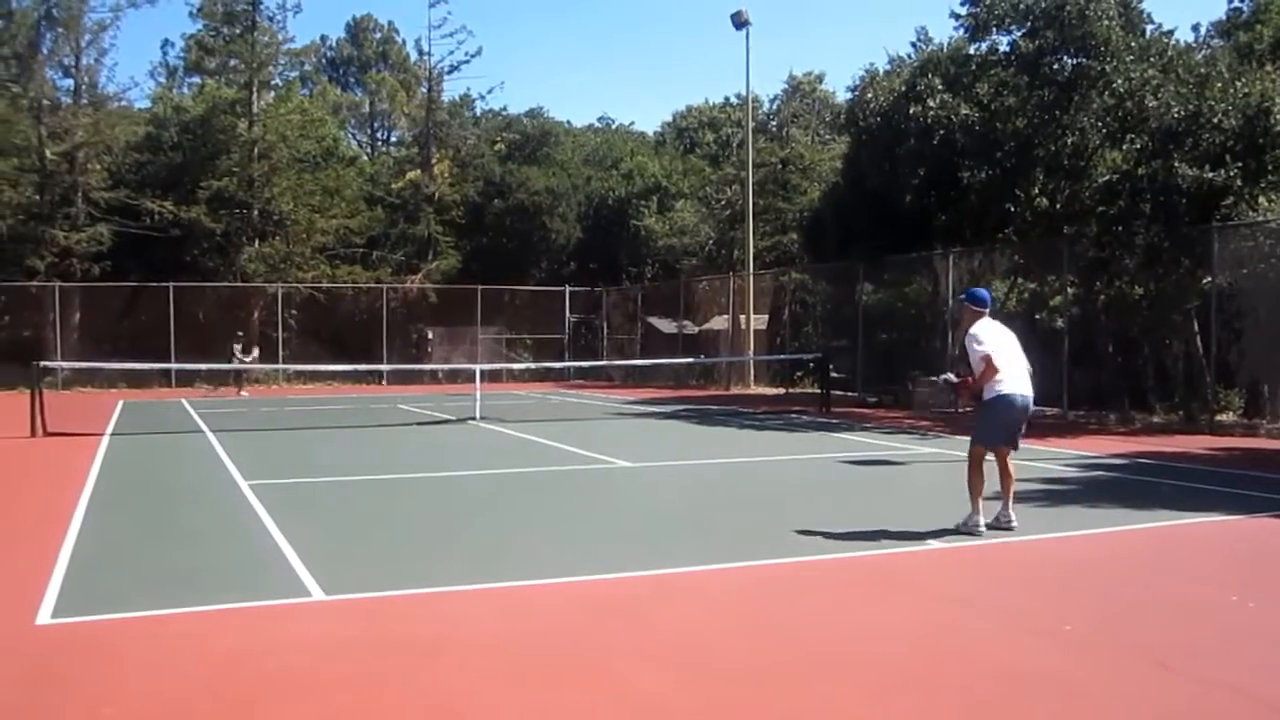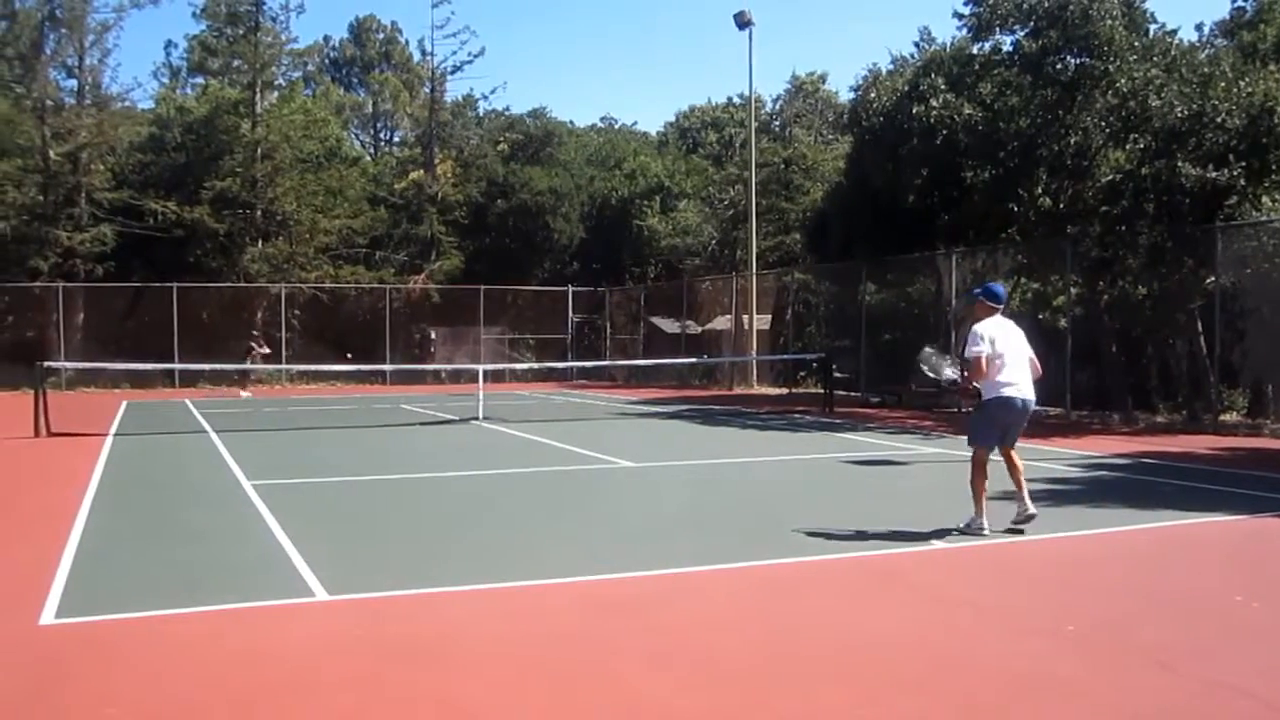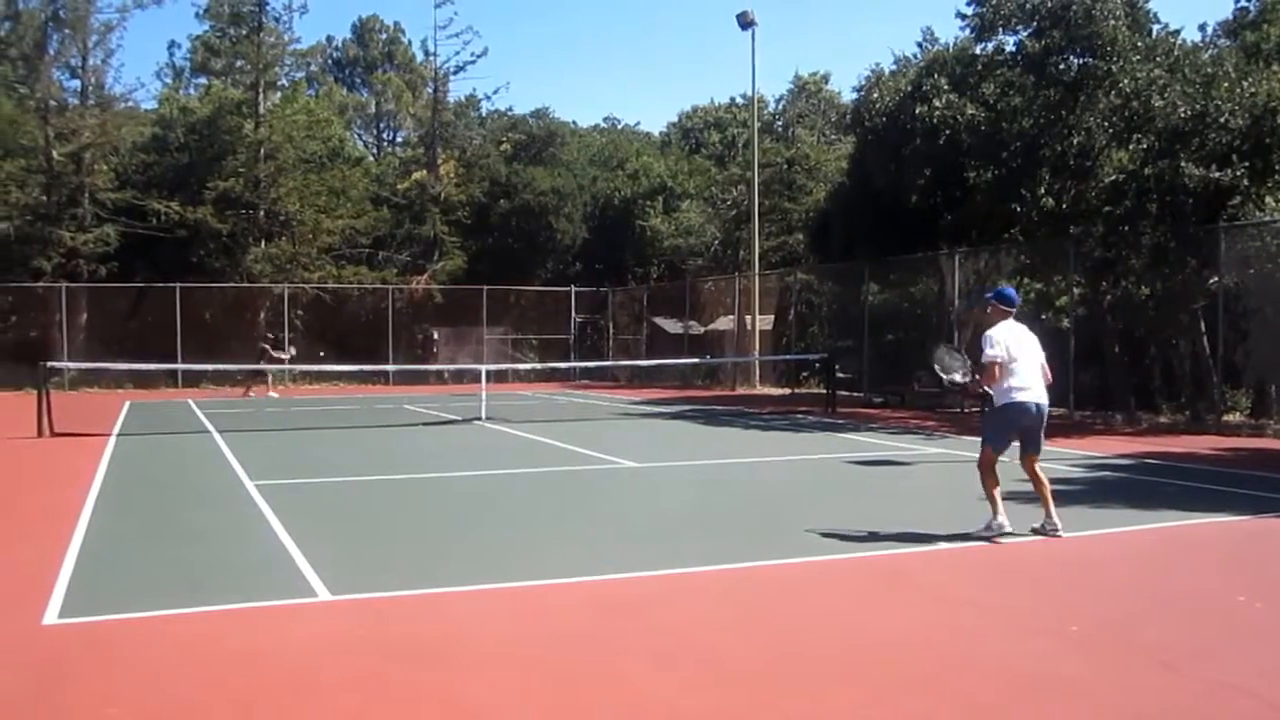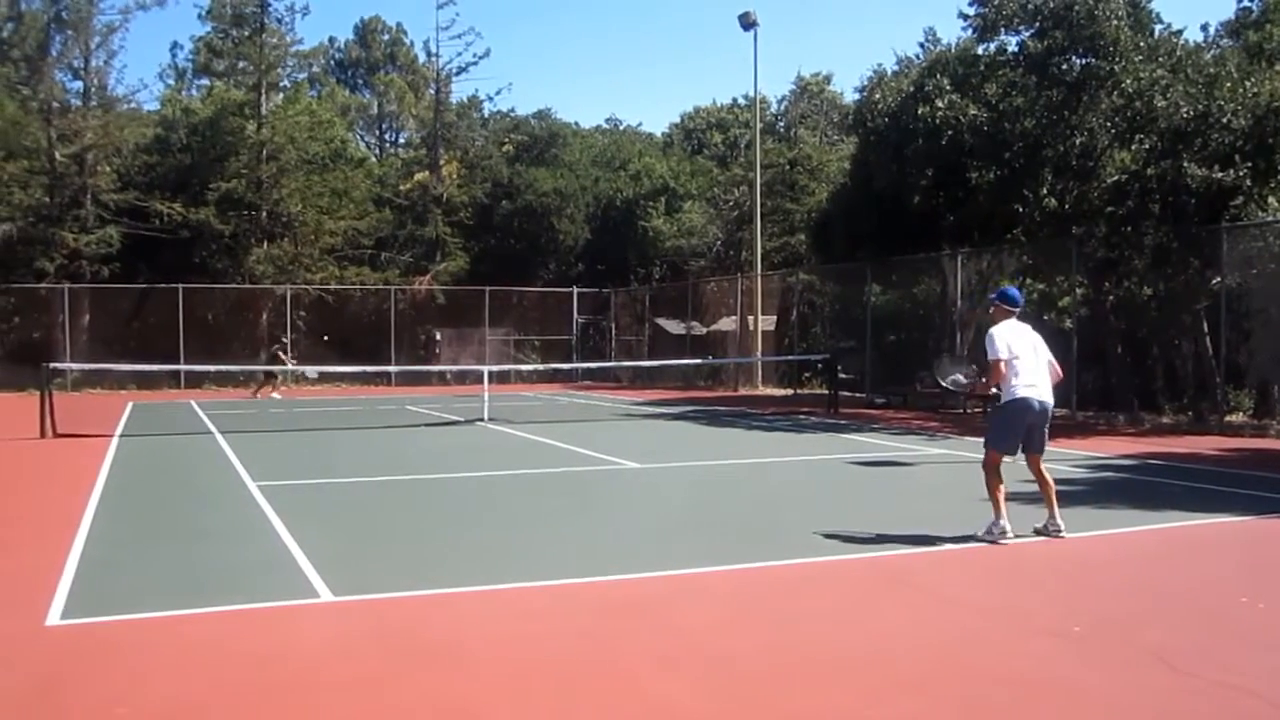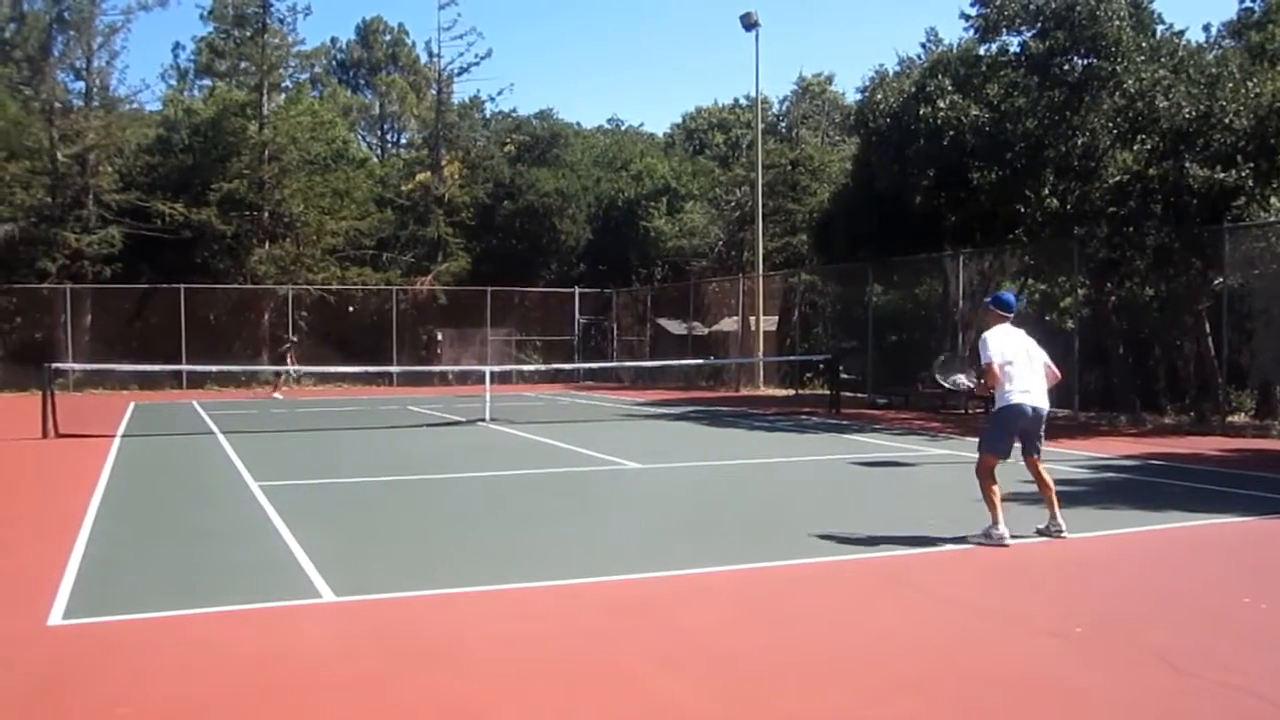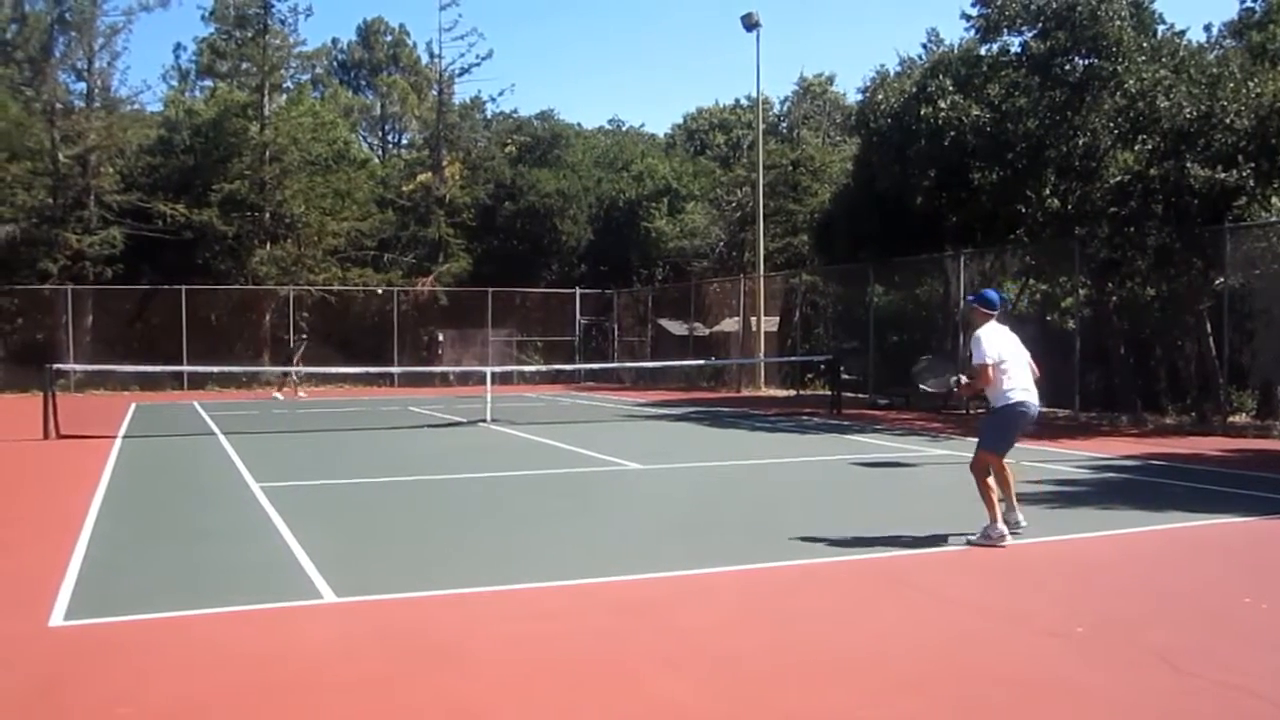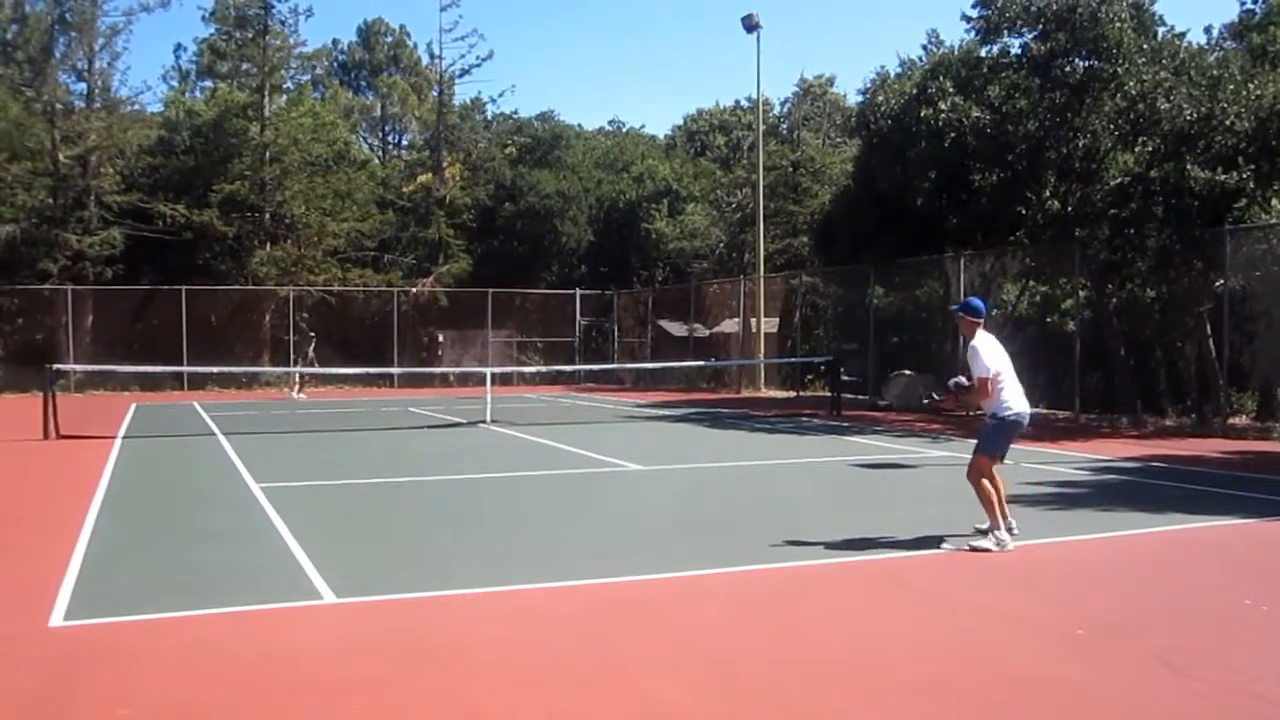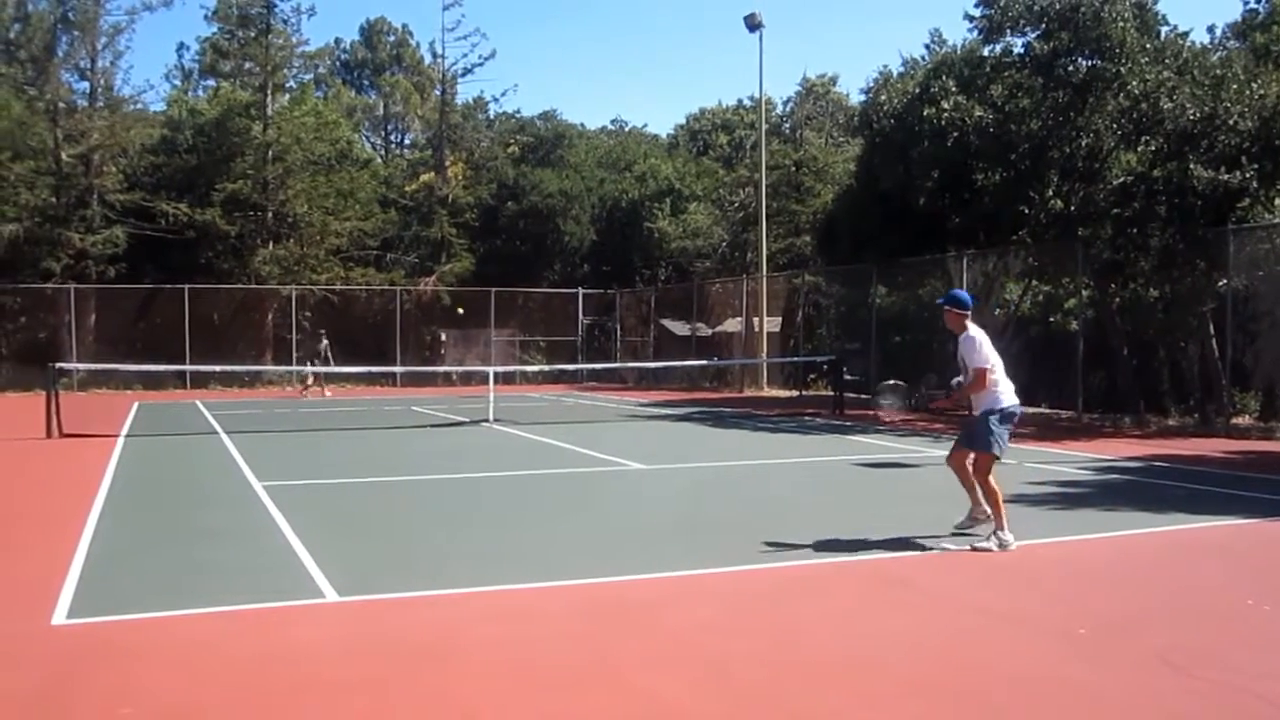
dt=0.2s
person 1, frame 1
left shoulder: (976, 332)
right shoulder: (1004, 330)
left elbow: (992, 367)
right elbow: (1027, 369)
left wrist: (973, 385)
left hip: (1000, 399)
right hip: (1025, 398)
left knee: (976, 457)
right knee: (1003, 455)
left ankle: (976, 517)
right ankle: (1006, 512)
person 1, frame 2
left shoulder: (980, 329)
right shoulder: (1016, 330)
left elbow: (979, 370)
right elbow: (1036, 370)
left wrist: (967, 379)
left hip: (999, 400)
right hip: (1026, 399)
left knee: (979, 459)
right knee: (1008, 451)
left ankle: (979, 519)
right ankle: (1025, 504)
person 1, frame 3
left shoulder: (994, 334)
right shoulder: (1029, 334)
left elbow: (993, 374)
right elbow: (1047, 376)
left wrist: (980, 382)
left hip: (1012, 404)
right hip: (1040, 404)
left knee: (986, 462)
right knee: (1031, 464)
left ankle: (999, 519)
right ankle: (1051, 520)
person 1, frame 4
left shoulder: (997, 332)
right shoulder: (1033, 334)
left elbow: (999, 371)
right elbow: (1057, 373)
left wrist: (986, 385)
left hip: (1017, 402)
right hip: (1044, 403)
left knee: (991, 463)
right knee: (1036, 464)
left ankle: (1001, 523)
right ankle: (1054, 521)
person 1, frame 5
left shoulder: (990, 337)
right shoulder: (1026, 338)
left elbow: (993, 376)
right elbow: (1055, 375)
left wrist: (984, 387)
left hip: (1012, 407)
right hip: (1039, 407)
left knee: (985, 468)
right knee: (1033, 465)
left ankle: (997, 528)
right ankle: (1056, 522)
person 1, frame 6
left shoulder: (982, 336)
right shoulder: (1007, 334)
left elbow: (985, 378)
right elbow: (1034, 371)
left wrist: (969, 386)
left hip: (1011, 406)
right hip: (1027, 403)
left knee: (979, 466)
right knee: (994, 460)
left ankle: (996, 527)
right ankle: (1012, 514)
person 1, frame 7
left shoulder: (977, 347)
right shoulder: (986, 342)
left elbow: (984, 392)
left wrist: (960, 399)
right wrist: (967, 392)
left hip: (1007, 414)
right hip: (1007, 413)
left knee: (977, 472)
right knee: (982, 469)
left ankle: (1002, 534)
right ankle: (1000, 518)
person 1, frame 8
left shoulder: (975, 338)
right shoulder: (964, 339)
left elbow: (981, 381)
left wrist: (951, 397)
right wrist: (955, 394)
left hip: (1001, 408)
right hip: (983, 410)
left knee: (982, 470)
right knee: (955, 459)
left ankle: (1003, 535)
right ankle: (980, 508)
